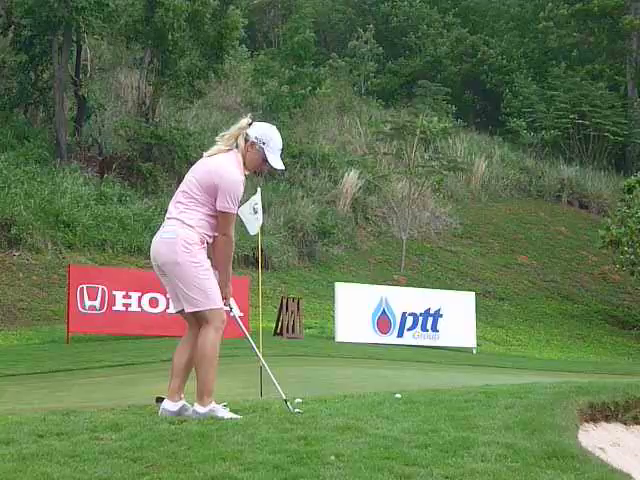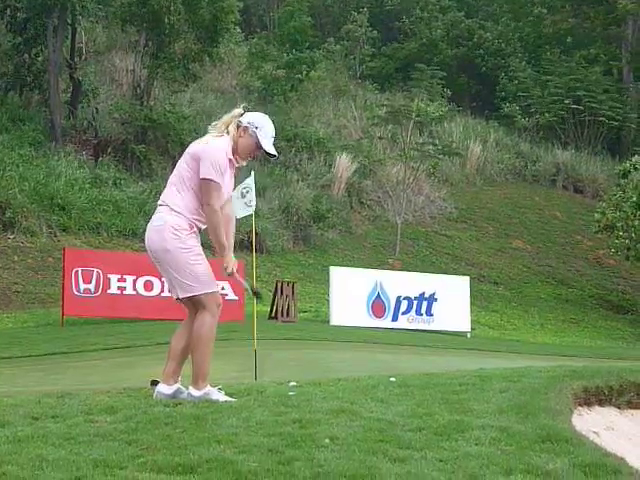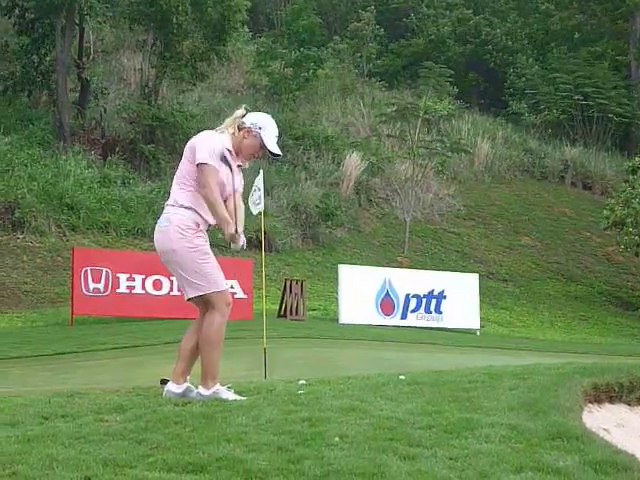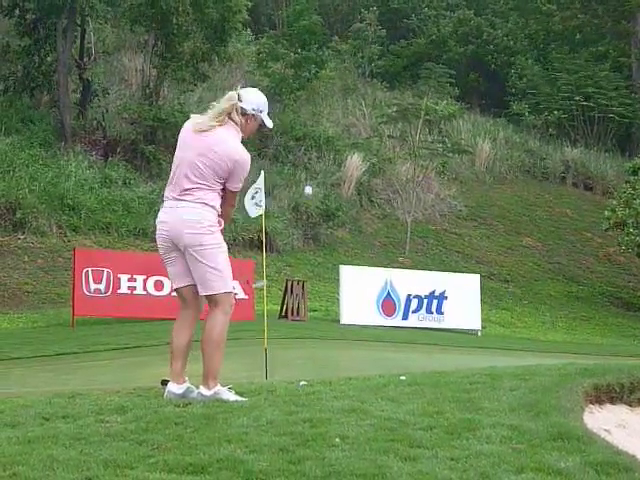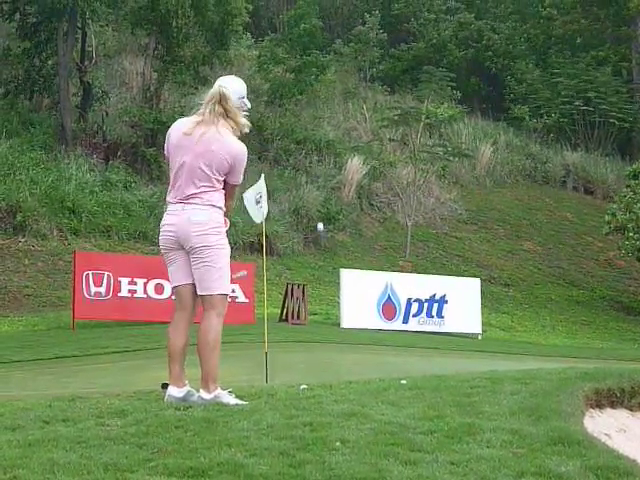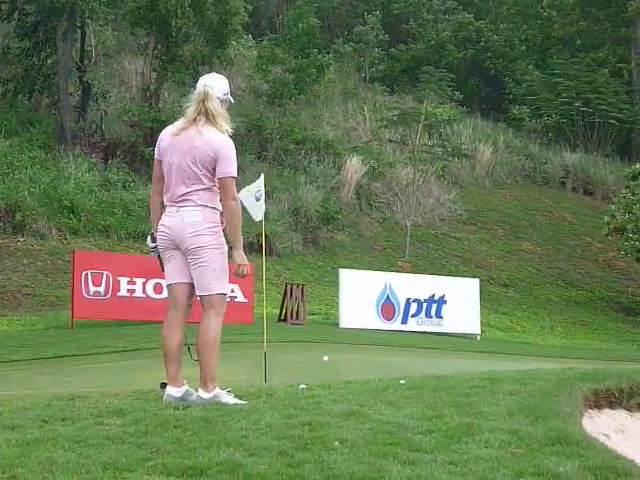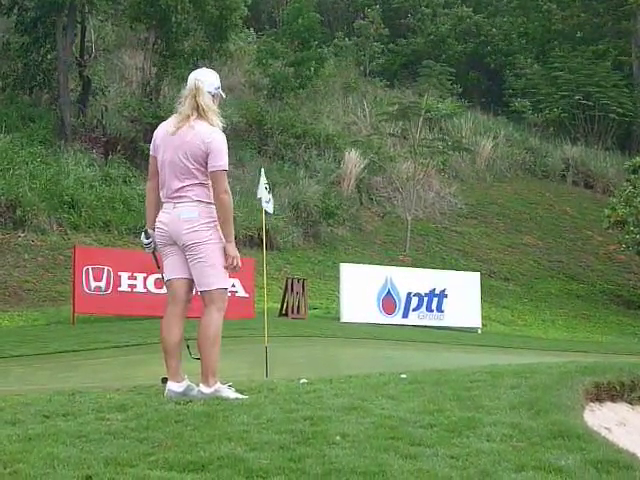
dt=0.5s
person 1, frame 1
left shoulder: (219, 161)
right shoulder: (232, 176)
right elbow: (225, 234)
left wrist: (215, 272)
right wrist: (225, 281)
left hip: (165, 244)
right hip: (182, 245)
left knee: (198, 325)
right knee: (214, 321)
left ankle: (173, 401)
right ankle: (205, 404)
person 1, frame 2
left shoulder: (226, 159)
right shoulder: (215, 149)
left elbow: (226, 211)
right elbow: (210, 206)
left wrist: (229, 252)
right wrist: (223, 254)
left hip: (163, 233)
right hip: (174, 231)
left knee: (197, 310)
right knee: (211, 305)
left ankle: (168, 384)
right ankle: (200, 387)
person 1, frame 3
left shoulder: (235, 167)
right shoulder: (209, 142)
left elbow: (235, 206)
right elbow: (208, 191)
left wrist: (238, 232)
right wrist: (228, 226)
left hip: (177, 233)
right hip: (181, 230)
left knee: (210, 310)
right knee: (221, 304)
left ankle: (177, 383)
right ankle: (209, 386)
person 1, frame 4
left shoulder: (192, 126)
right shoulder: (239, 155)
right elbow: (228, 206)
right wrist: (215, 232)
left hip: (167, 220)
right hip: (198, 223)
left knee: (189, 306)
right knee: (222, 304)
left ankle: (177, 383)
right ankle: (210, 386)
person 1, frame 5
left shoulder: (177, 128)
right shoulder: (236, 147)
right elbow: (228, 198)
left hip: (171, 221)
right hip: (205, 223)
left knee: (183, 307)
right knee: (215, 308)
left ankle: (176, 387)
right ankle: (210, 390)
person 1, frame 6
left shoulder: (168, 134)
right shoulder: (221, 142)
left elbow: (157, 188)
right elbow: (229, 199)
left wrist: (155, 230)
right wrist: (237, 248)
left hip: (171, 224)
right hip: (202, 225)
left knee: (177, 307)
right knee: (214, 307)
left ankle: (174, 386)
right ankle: (209, 389)
person 1, frame 7
left shoulder: (163, 130)
right shoulder: (212, 135)
left elbow: (152, 183)
right elbow: (221, 193)
left wrist: (150, 228)
right wrist: (230, 241)
left hip: (168, 220)
right hip: (198, 221)
left knee: (177, 302)
right knee: (216, 302)
left ankle: (175, 382)
right ankle: (210, 384)
